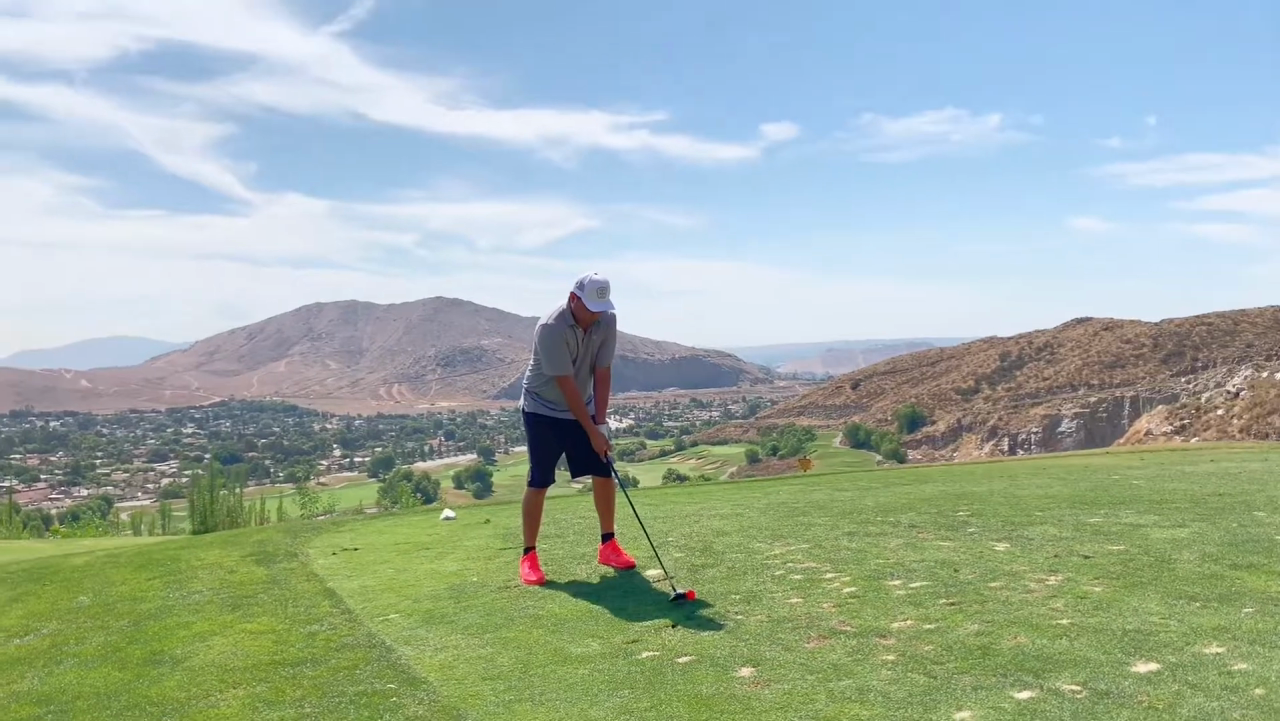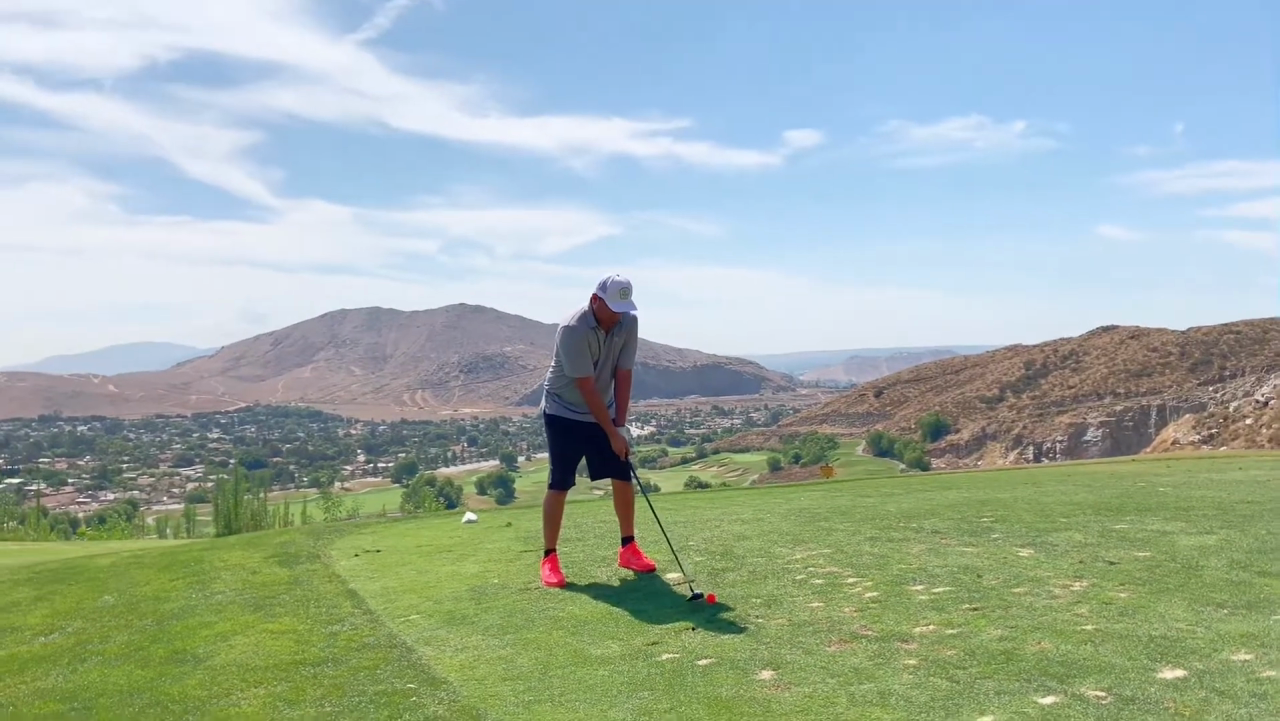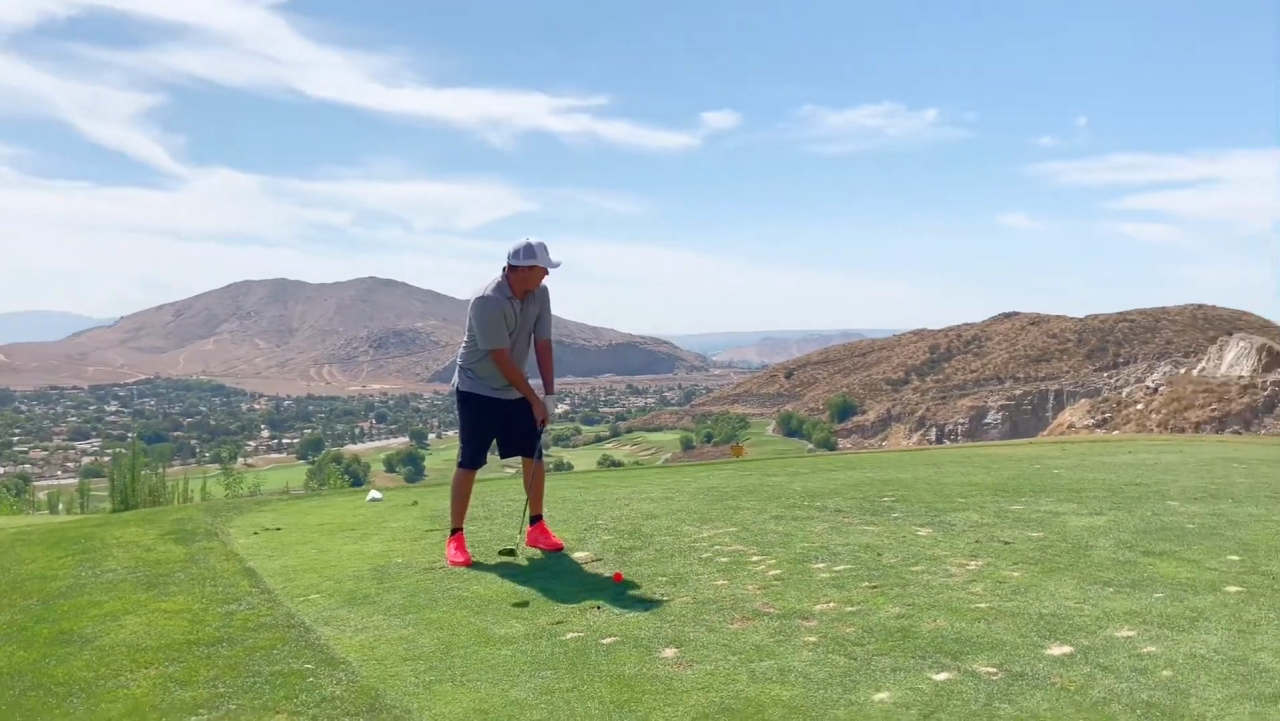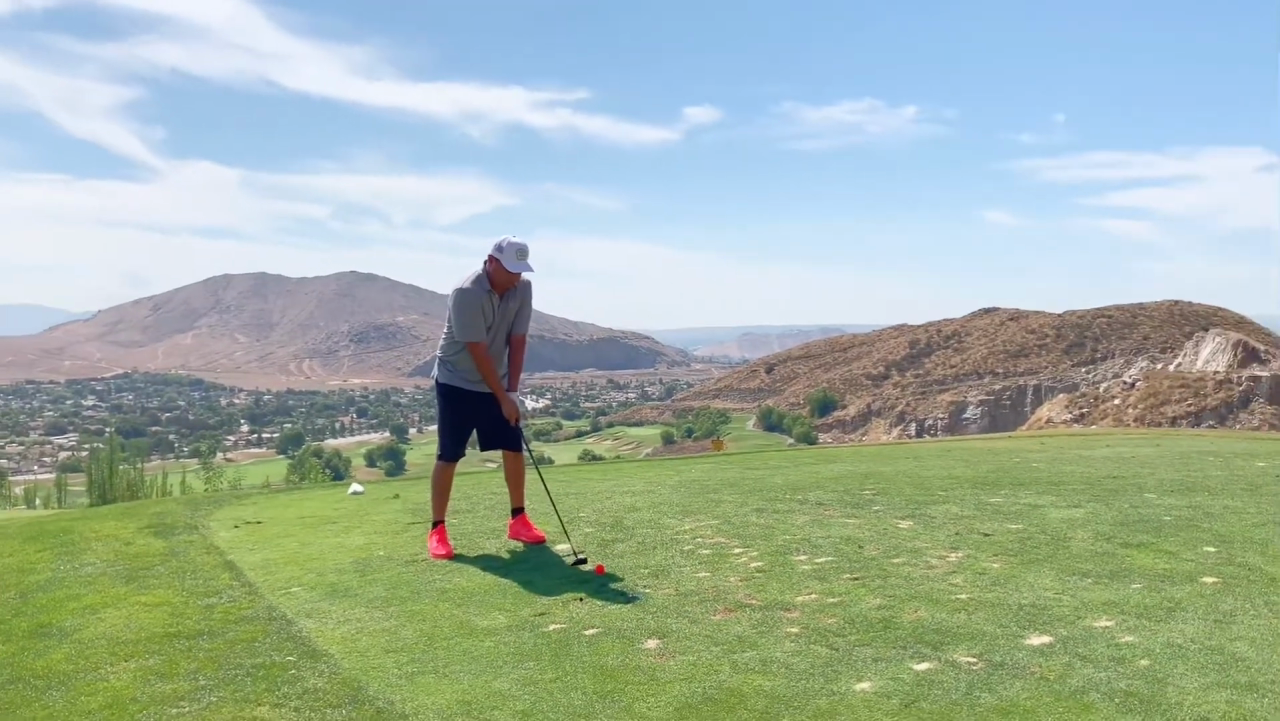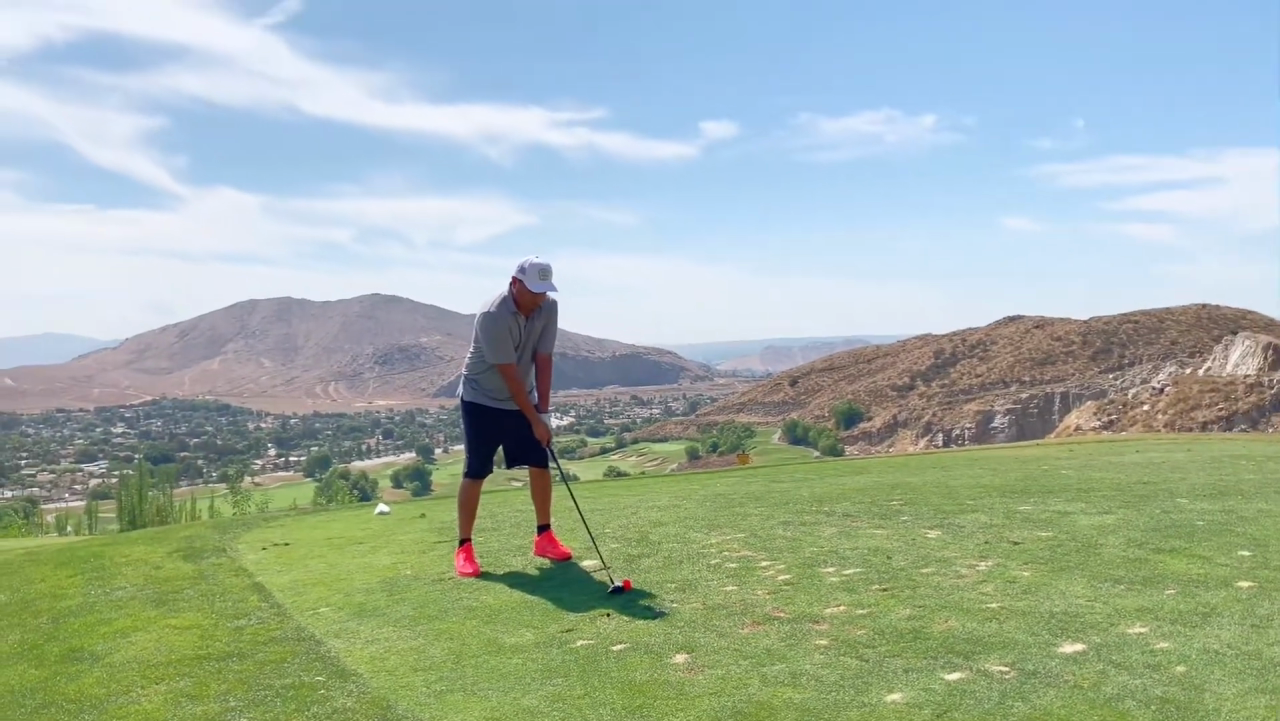
dt=0.7s
person 1, frame 1
left shoulder: (607, 321)
right shoulder: (550, 328)
left elbow: (602, 374)
right elbow: (566, 386)
left wrist: (600, 423)
right wrist: (591, 432)
left hip: (582, 409)
right hip: (543, 411)
left knee: (604, 473)
right knee: (539, 482)
left ankle: (608, 545)
right ankle: (529, 556)
person 1, frame 2
left shoulder: (629, 323)
right shoulder: (572, 330)
left elbow: (623, 376)
right elbow: (587, 388)
left wrist: (620, 425)
right wrist: (612, 433)
left hip: (603, 411)
right hip: (564, 413)
left knee: (623, 476)
right knee: (560, 484)
left ankle: (628, 548)
right ankle: (549, 558)
person 1, frame 3
left shoulder: (540, 294)
right shoulder: (487, 302)
left elbow: (543, 344)
right elbow: (502, 359)
left wrist: (548, 394)
right wrist: (533, 400)
left hip: (516, 390)
right hip: (477, 390)
left knee: (534, 455)
right knee: (469, 463)
left ankle: (536, 526)
right ankle: (456, 537)
person 1, frame 4
left shoulder: (523, 288)
right shoulder: (466, 294)
left elbow: (517, 341)
right elbow: (478, 352)
left wrist: (512, 390)
right wrist: (503, 398)
left hip: (496, 382)
right hip: (457, 383)
left knee: (514, 448)
right knee: (449, 455)
left ankle: (518, 519)
right ankle: (437, 529)
person 1, frame 5
left shoulder: (548, 308)
right shoulder: (493, 317)
left elbow: (543, 361)
right elbow: (510, 374)
left wrist: (543, 411)
right wrist: (535, 420)
left hip: (521, 399)
right hip: (482, 400)
left knee: (540, 464)
right knee: (476, 472)
left ankle: (544, 536)
right ankle: (464, 547)
